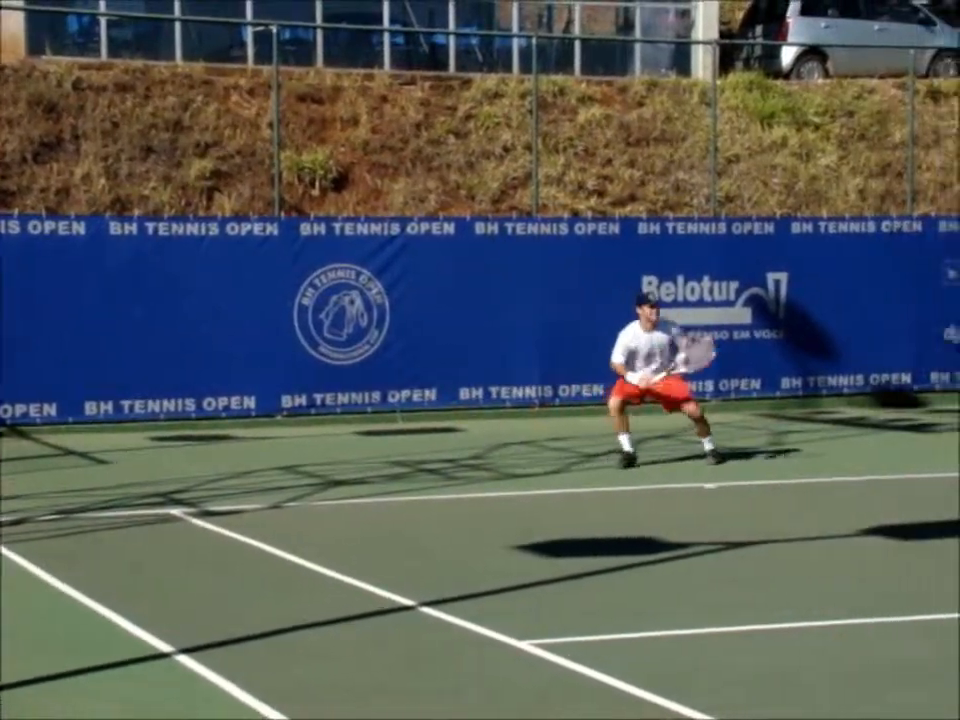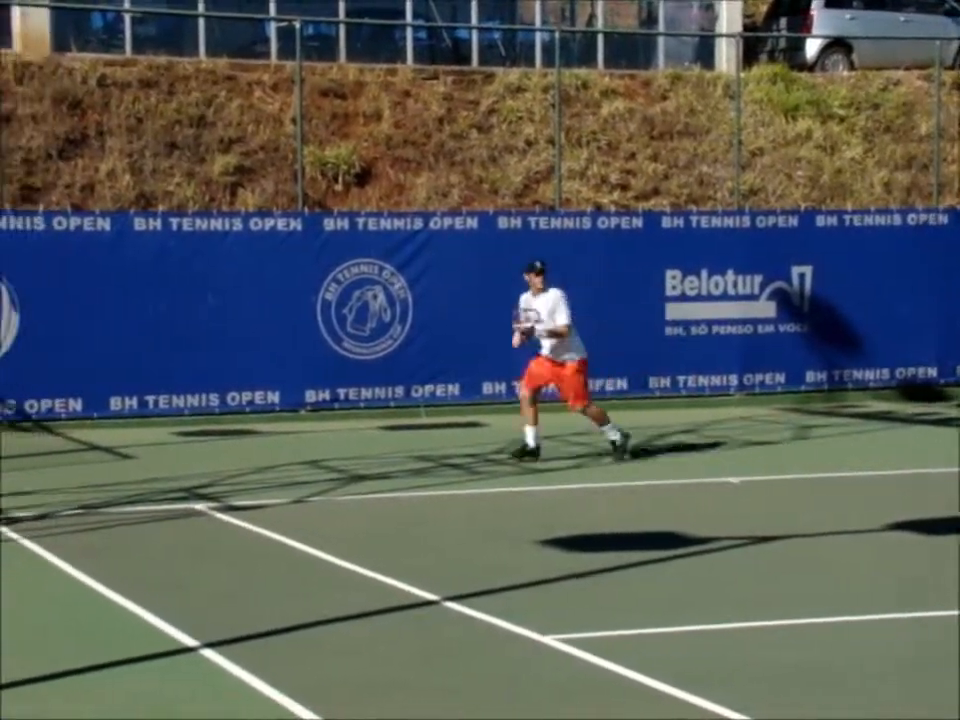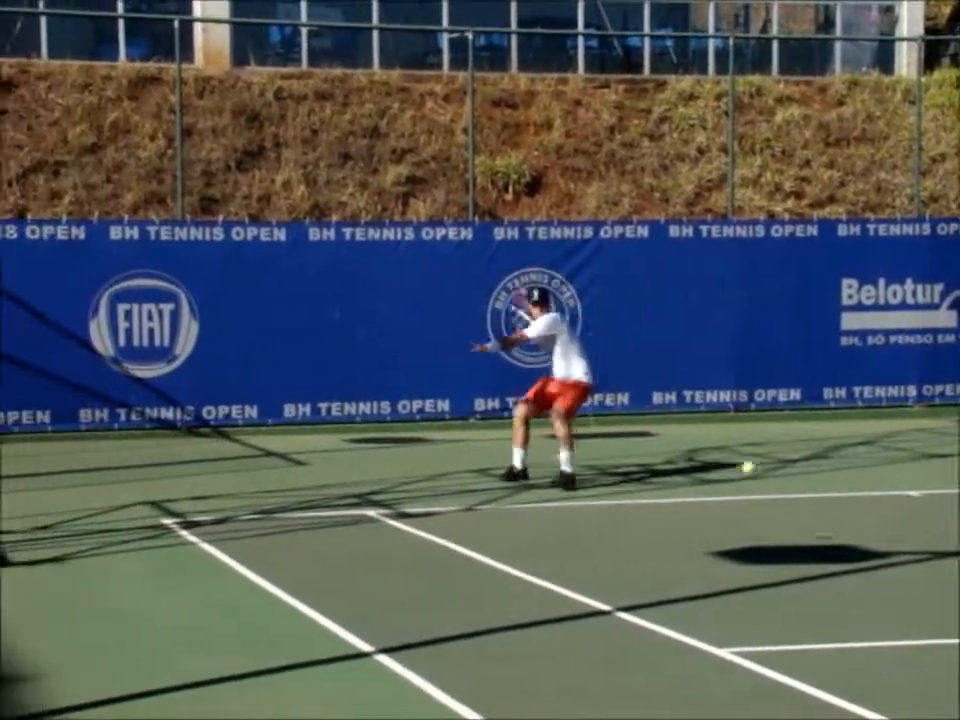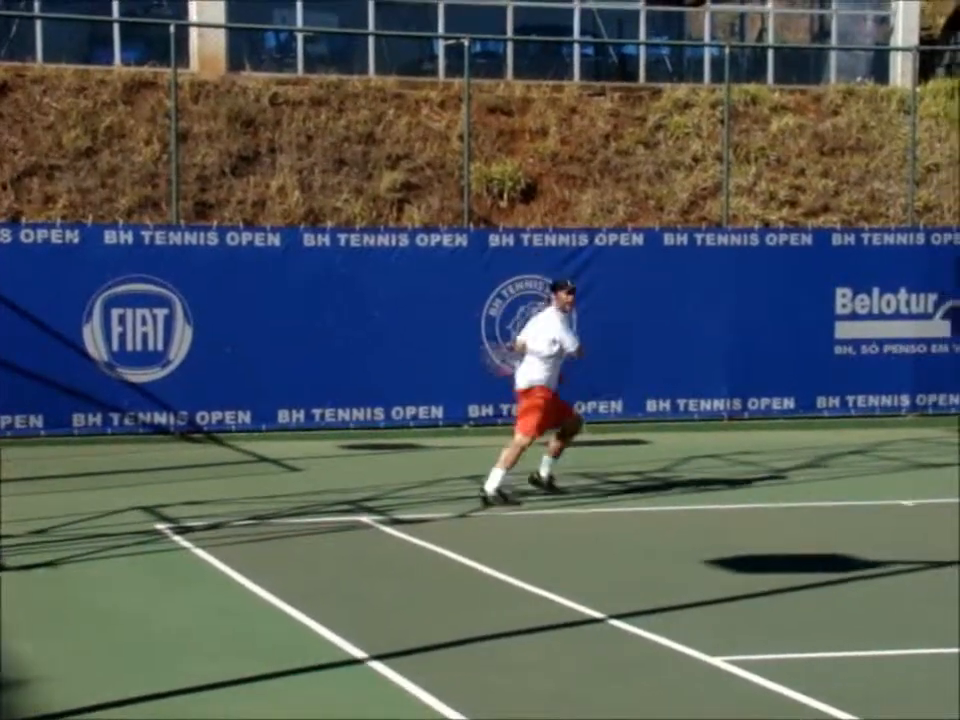
dt=0.7s
person 1, frame 1
left shoulder: (669, 327)
right shoulder: (627, 335)
right elbow: (616, 364)
right wrist: (635, 379)
left hip: (666, 379)
right hip: (637, 380)
left knee: (695, 411)
right knee: (614, 403)
left ankle: (710, 448)
right ankle: (628, 451)
person 1, frame 2
left shoulder: (556, 296)
right shoulder: (525, 299)
left elbow: (565, 331)
right elbow: (523, 323)
left wrist: (534, 329)
right wrist: (520, 333)
left hip: (571, 358)
right hip: (547, 357)
left knee: (581, 405)
right knee: (525, 393)
left ankle: (617, 438)
right ankle: (532, 445)
person 1, frame 3
left shoulder: (552, 319)
right shoulder: (540, 323)
left elbow: (520, 338)
left wrist: (492, 345)
left hip: (577, 381)
right hip: (557, 380)
left knee: (558, 413)
right knee: (520, 413)
left ankle: (568, 472)
right ankle: (518, 467)
person 1, frame 4
left shoulder: (542, 317)
right shoulder: (556, 319)
left elbow: (518, 346)
right elbow: (577, 352)
left hip: (543, 387)
right hip: (535, 387)
left knee: (574, 423)
right knee: (523, 438)
left ankle: (543, 475)
right ankle: (491, 490)
